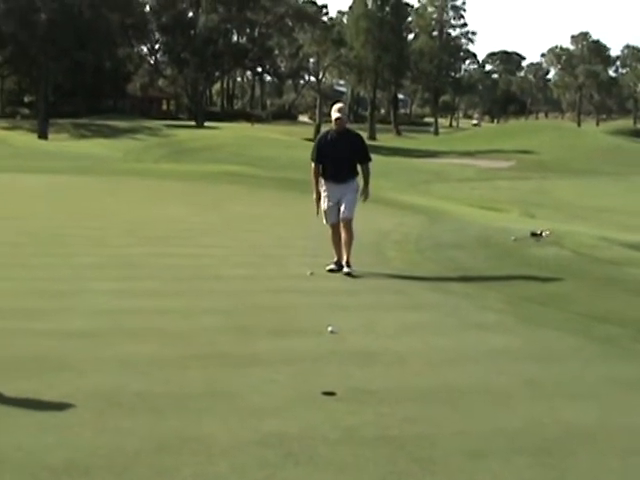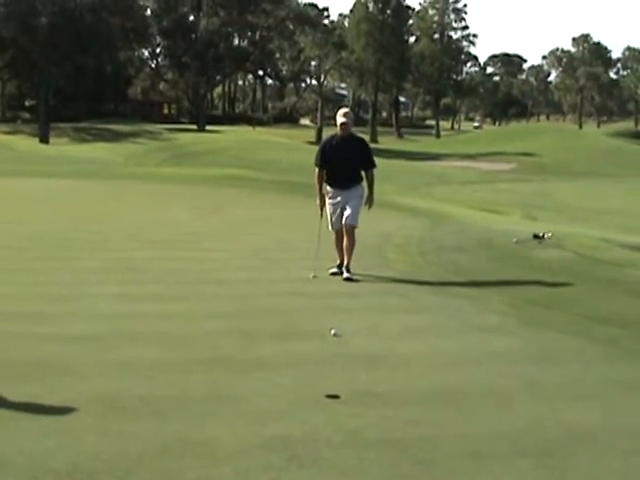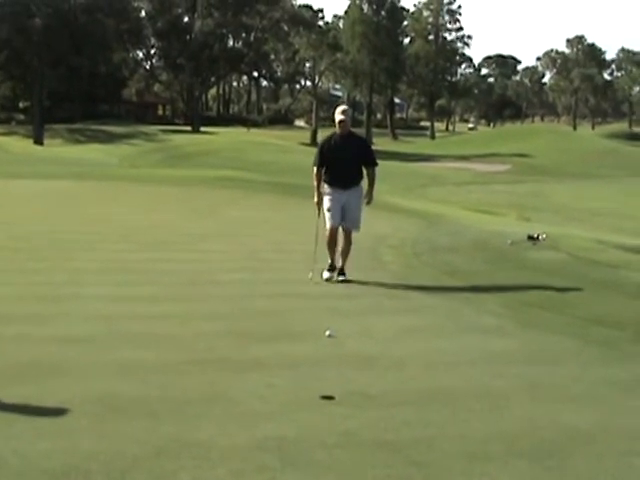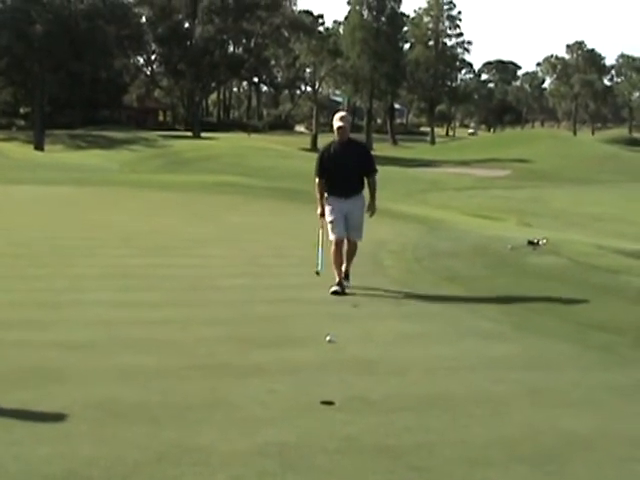
dt=0.4s
person 1, frame 1
left shoulder: (356, 138)
right shoulder: (323, 139)
left elbow: (364, 164)
right elbow: (315, 165)
left wrist: (366, 185)
right wrist: (316, 189)
left hip: (349, 185)
right hip: (329, 186)
left knee: (346, 222)
right knee: (334, 225)
left ankle: (347, 262)
right ankle: (338, 260)
person 1, frame 2
left shoulder: (361, 144)
right shoulder: (327, 144)
left elbow: (369, 170)
right elbow: (319, 170)
left wrist: (371, 193)
right wrist: (320, 194)
left hip: (354, 191)
right hip: (333, 192)
left knee: (348, 229)
right knee: (337, 231)
left ankle: (347, 267)
right ankle: (340, 262)
person 1, frame 3
left shoulder: (361, 142)
right shoulder: (326, 142)
left elbow: (370, 167)
right elbow: (318, 168)
left wrist: (370, 189)
right wrist: (317, 192)
left hip: (354, 192)
right hip: (331, 191)
left knee: (347, 232)
right knee: (332, 229)
left ankle: (342, 269)
right ankle: (331, 264)
person 1, frame 4
left shoulder: (361, 149)
right shoulder: (326, 151)
left elbow: (371, 176)
right elbow: (319, 179)
left wrist: (373, 200)
right wrist: (320, 204)
left hip: (356, 200)
right hip: (333, 201)
left knee: (353, 240)
right knee: (337, 241)
left ankle: (346, 267)
right ankle: (339, 281)
